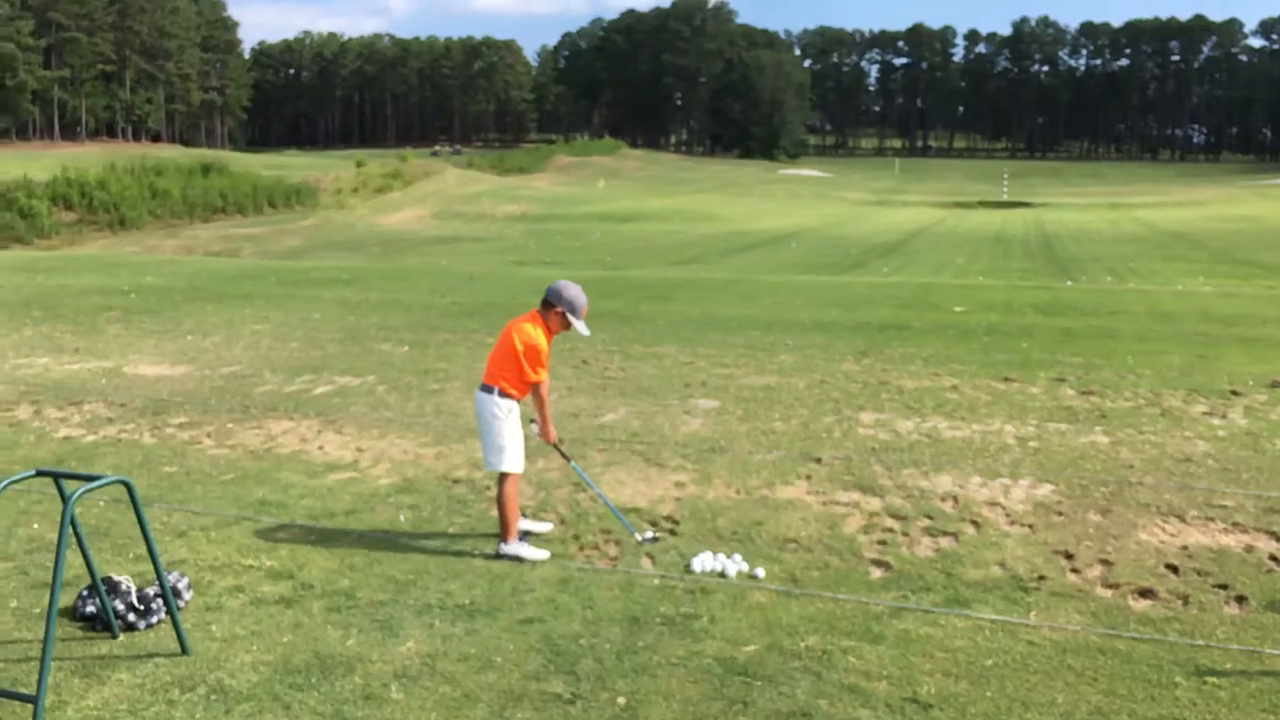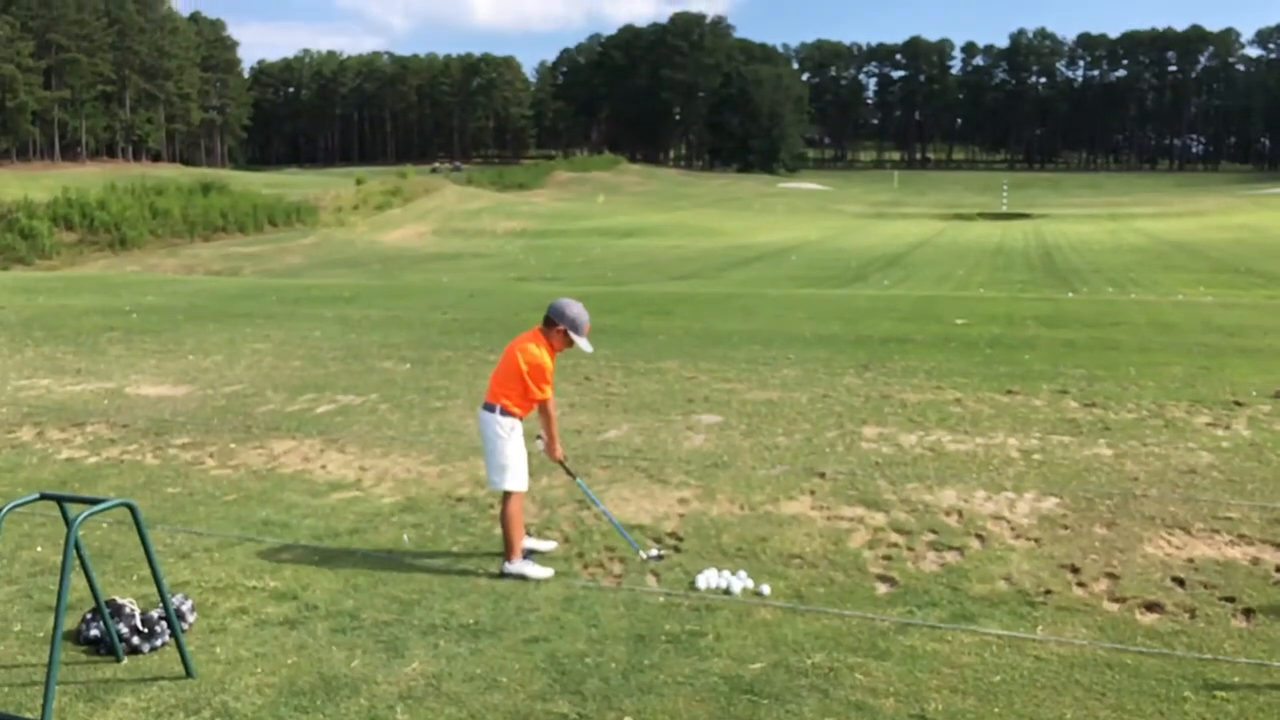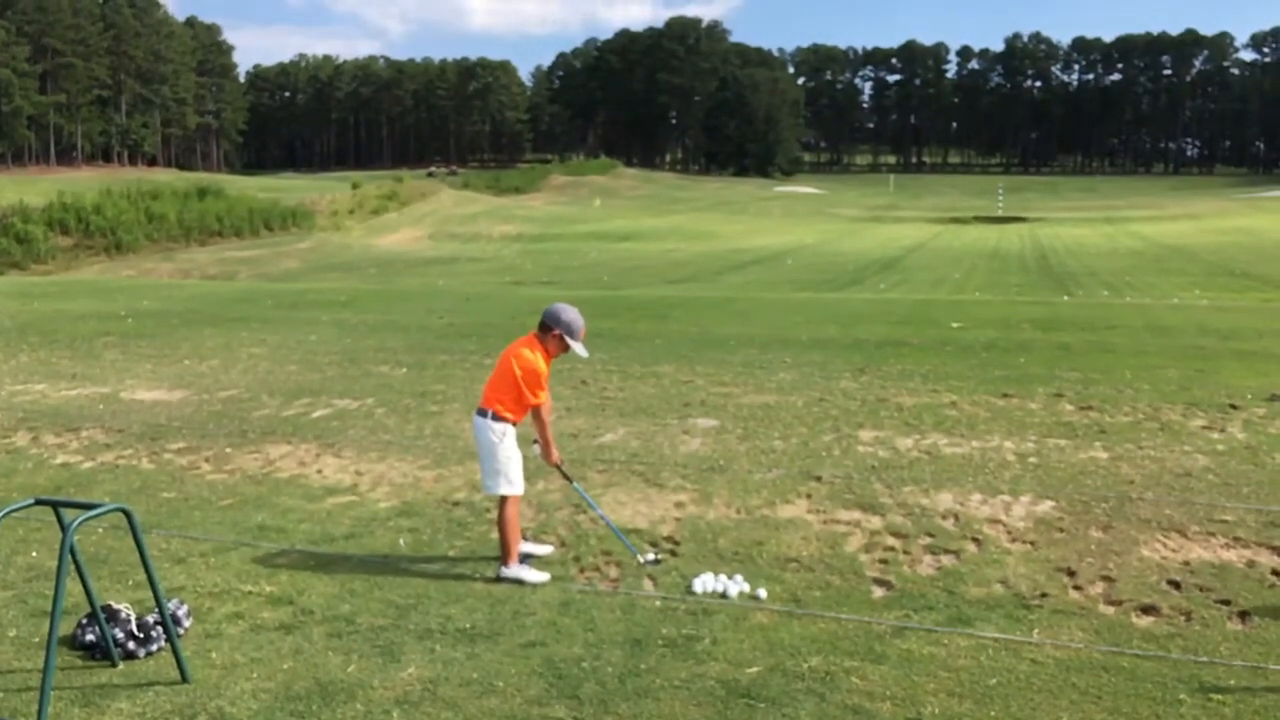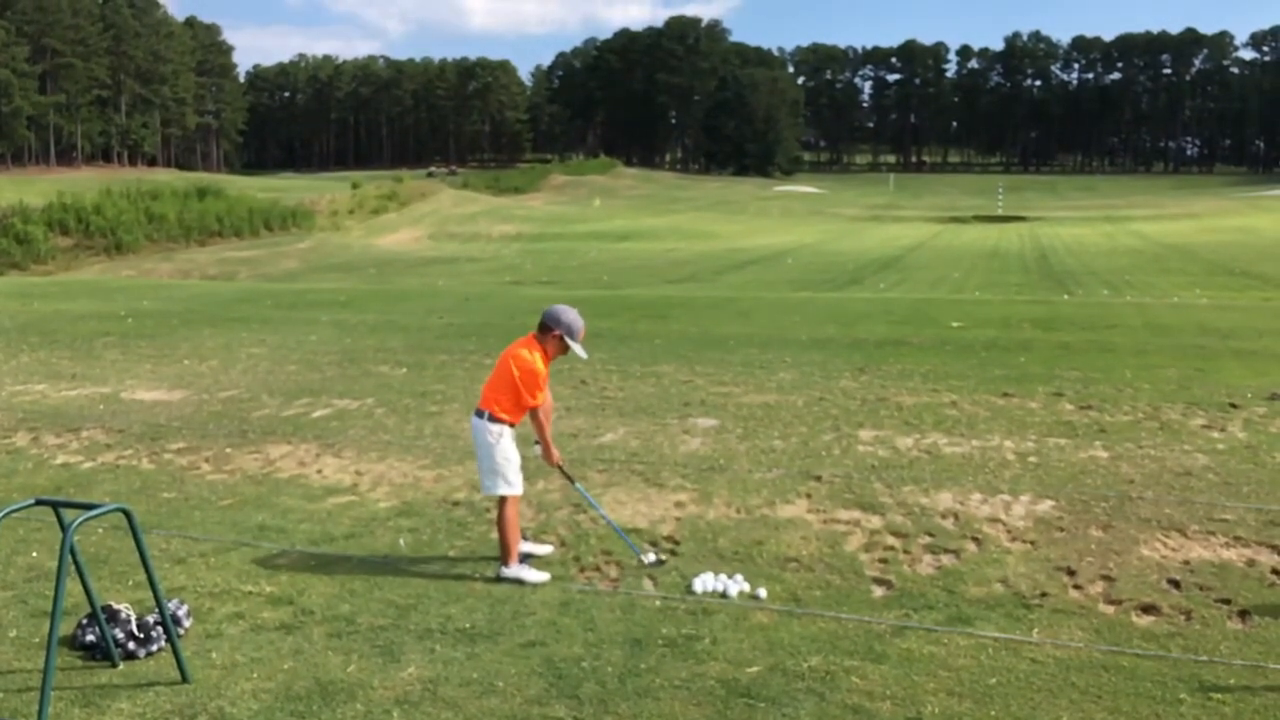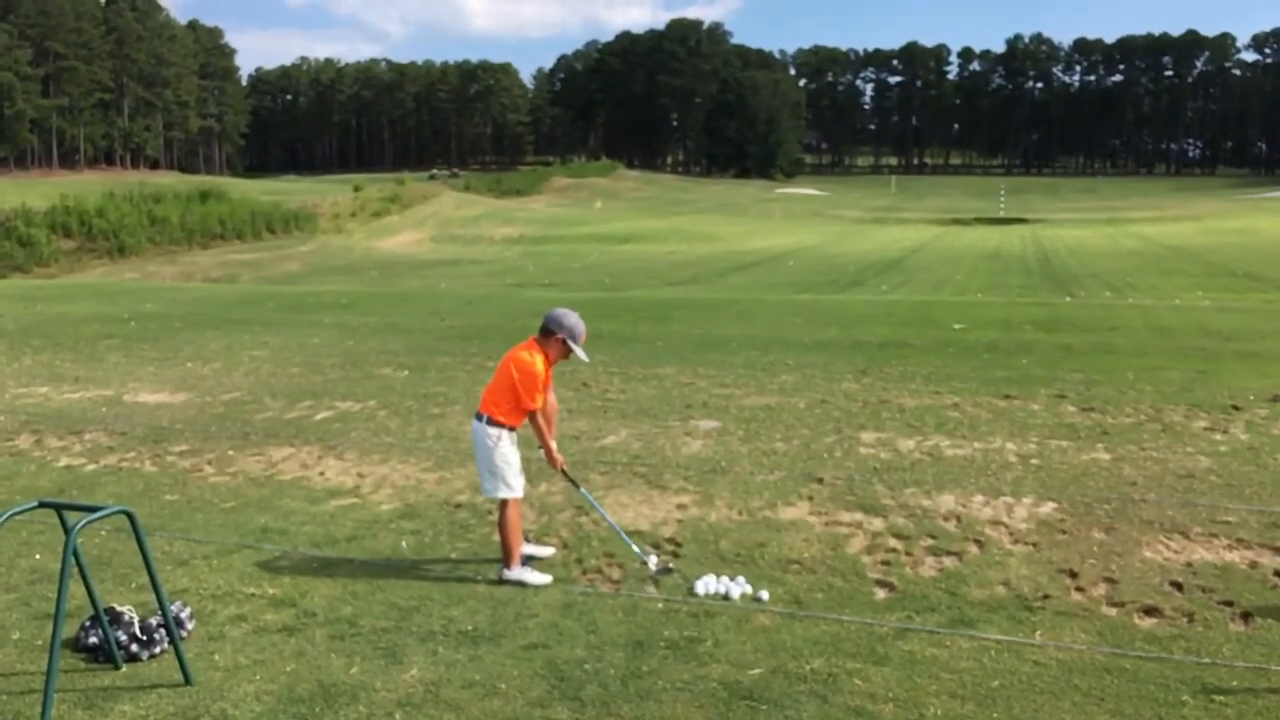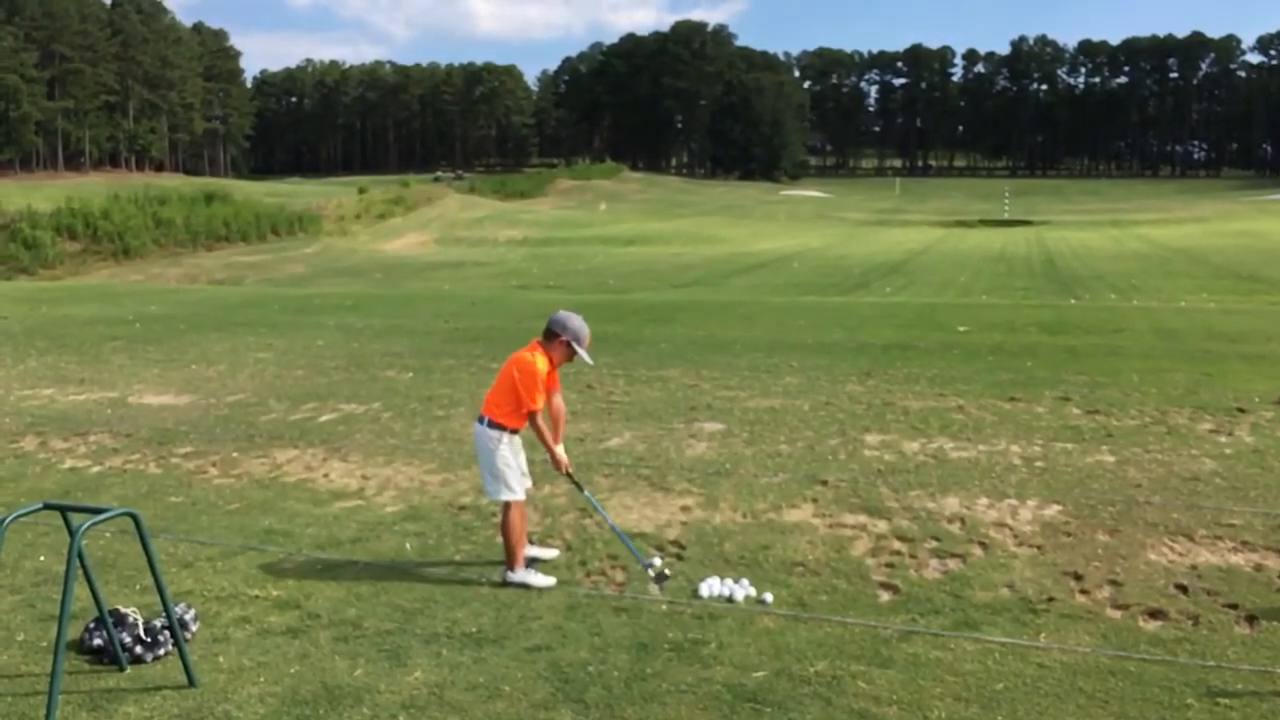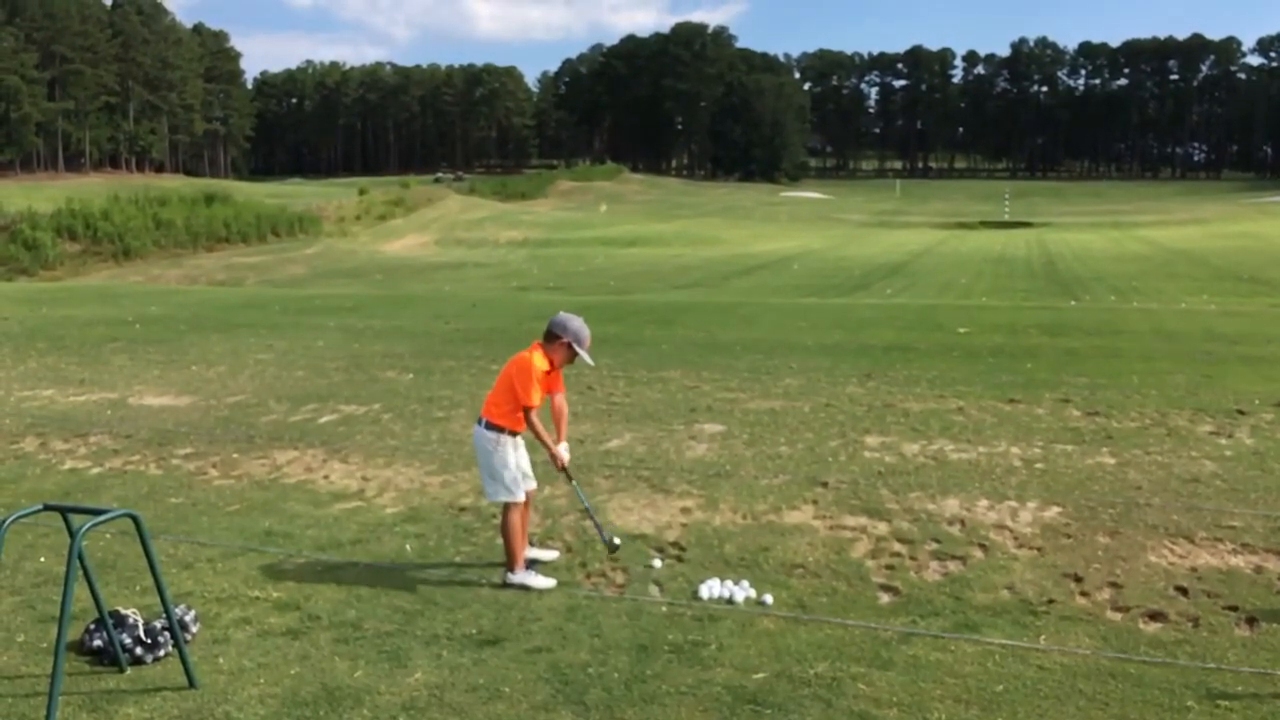
dt=0.7s
person 1, frame 1
left shoulder: (532, 324)
right shoulder: (533, 337)
left elbow: (540, 380)
right elbow: (538, 388)
left wrist: (543, 420)
right wrist: (547, 425)
left hip: (501, 399)
right hip: (499, 401)
left knee: (513, 466)
right knee: (510, 471)
left ankle: (514, 520)
right ankle: (510, 541)
person 1, frame 2
left shoulder: (535, 341)
right shoulder: (537, 355)
left elbow: (544, 399)
right elbow: (545, 406)
left wrist: (548, 437)
right wrist: (553, 442)
left hip: (503, 416)
right hip: (502, 419)
left knee: (517, 484)
right knee: (513, 490)
left ankle: (519, 538)
right ankle: (513, 560)
person 1, frame 3
left shoulder: (533, 348)
right shoulder: (532, 360)
left elbow: (544, 399)
right elbow: (539, 411)
left wrist: (545, 442)
right wrist: (548, 447)
left hip: (499, 422)
right hip: (497, 425)
left knee: (513, 488)
right knee: (510, 494)
left ankle: (516, 542)
right ankle: (510, 564)
person 1, frame 4
left shoulder: (534, 349)
right shoulder: (530, 360)
left elbow: (545, 398)
right elbow: (536, 411)
left wrist: (546, 442)
right wrist: (548, 448)
left hip: (498, 423)
right hip: (494, 426)
left knee: (513, 488)
right knee: (509, 493)
left ankle: (516, 542)
right ankle: (510, 564)
person 1, frame 5
left shoulder: (539, 354)
right shoulder: (531, 364)
left elbow: (549, 398)
right elbow: (535, 416)
left wrist: (552, 443)
right wrist: (549, 451)
left hip: (501, 427)
right hip: (494, 430)
left knee: (515, 490)
right knee: (509, 496)
left ankle: (518, 544)
right ankle: (512, 567)
person 1, frame 6
left shoulder: (546, 359)
right shoulder: (533, 365)
left elbow: (556, 401)
right elbow: (535, 419)
left wrist: (559, 445)
right wrist: (553, 454)
left hip: (506, 431)
right hip: (496, 433)
left knee: (521, 491)
right knee: (513, 499)
left ankle: (522, 546)
right ankle: (516, 569)
person 1, frame 7
left shoulder: (551, 362)
right shoulder: (532, 364)
left elbow: (559, 402)
right elbow: (530, 416)
left wrist: (563, 444)
right wrist: (552, 450)
left hip: (511, 434)
right hip: (495, 435)
left knee: (526, 492)
right knee: (513, 500)
left ankle: (523, 548)
right ankle: (516, 571)
